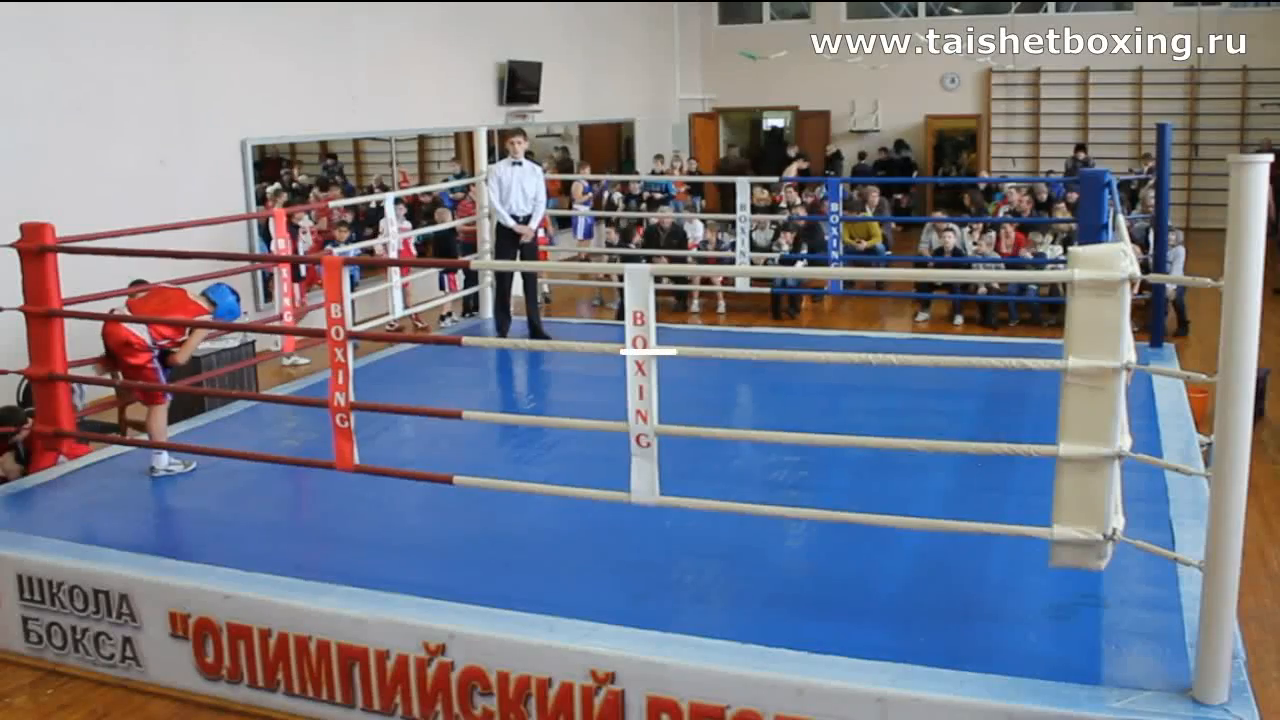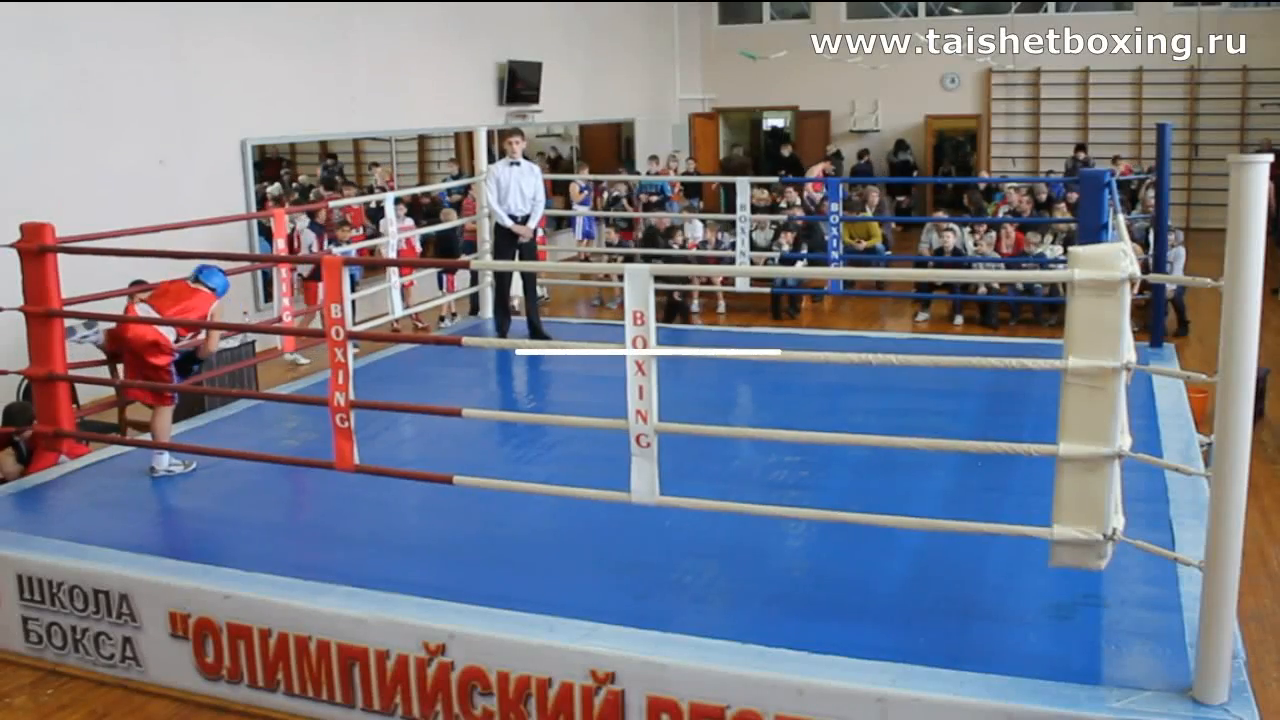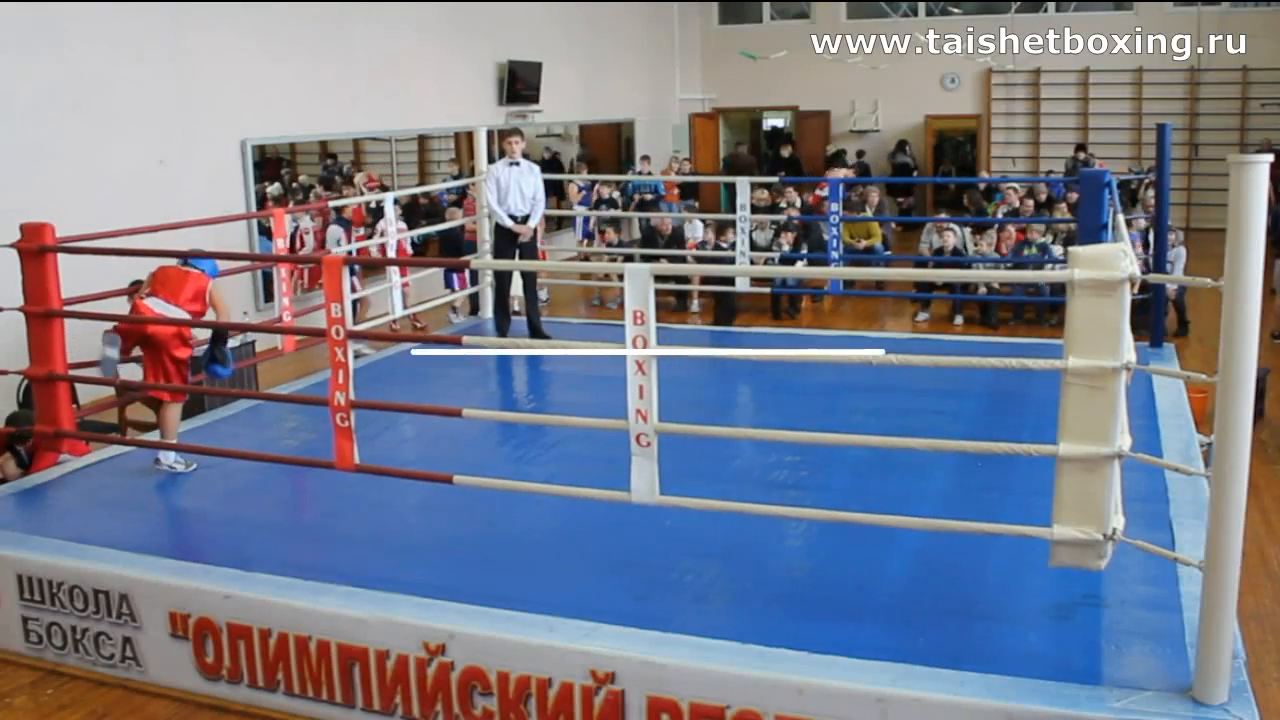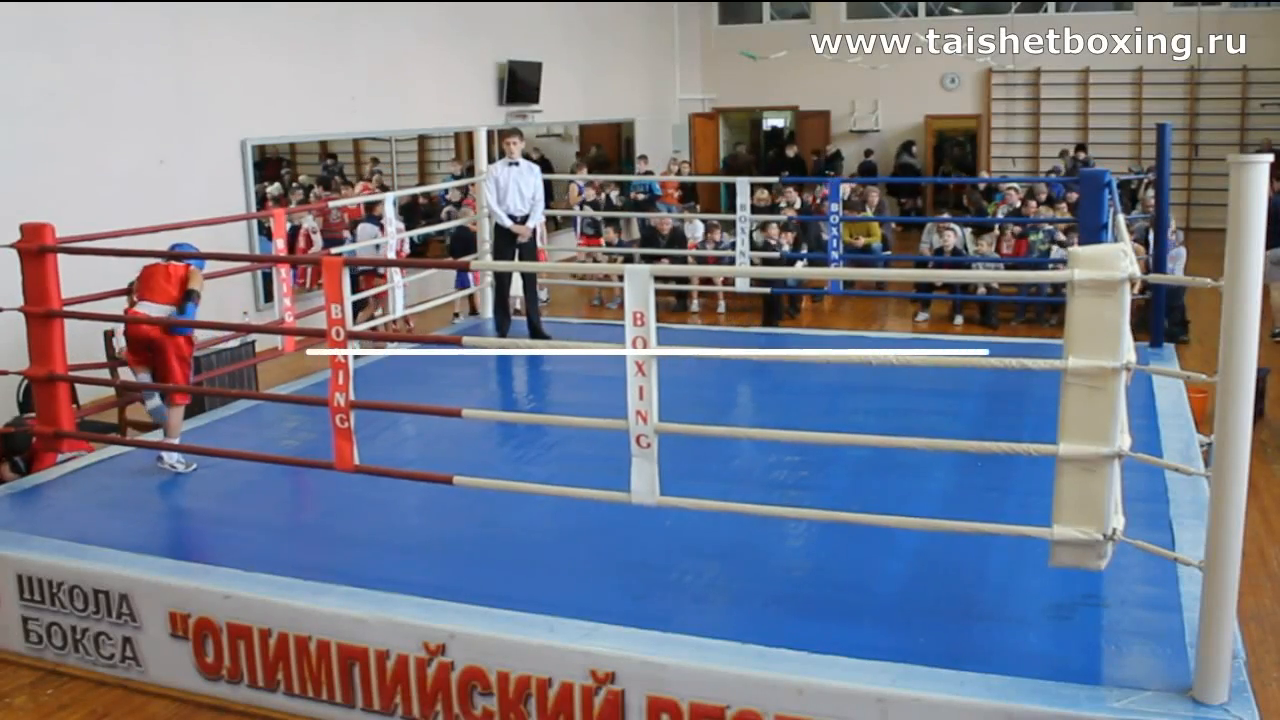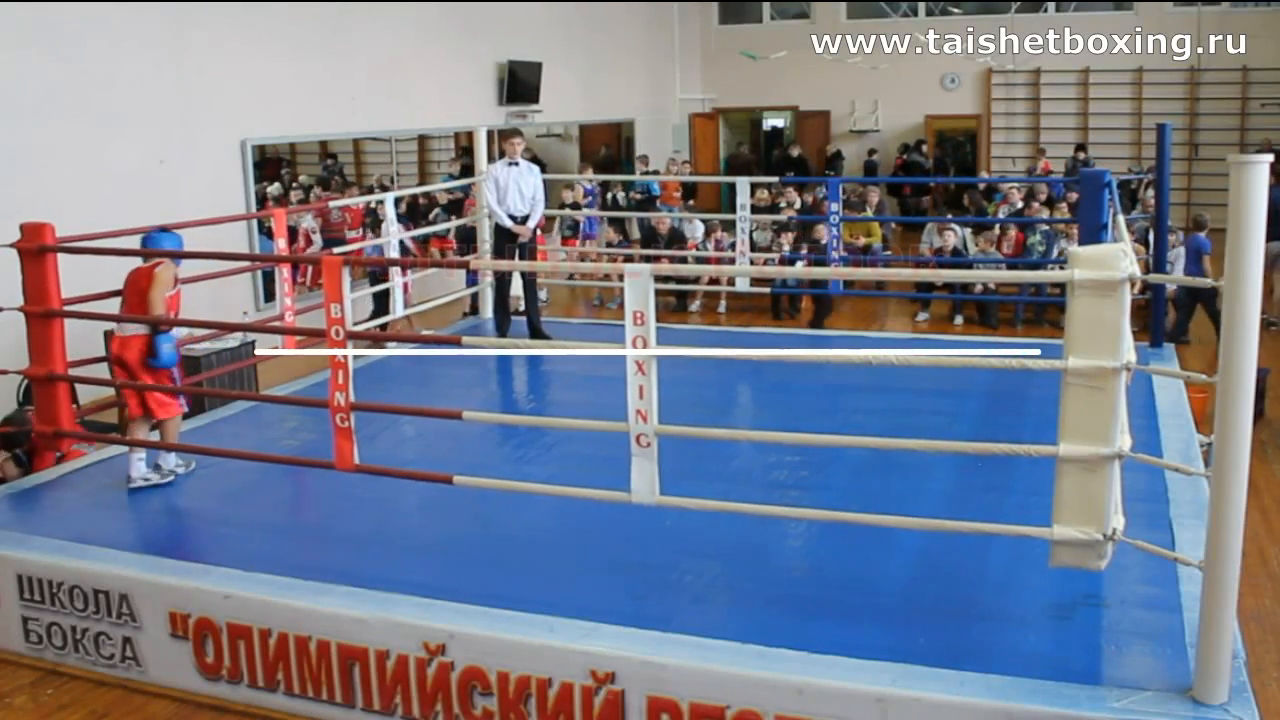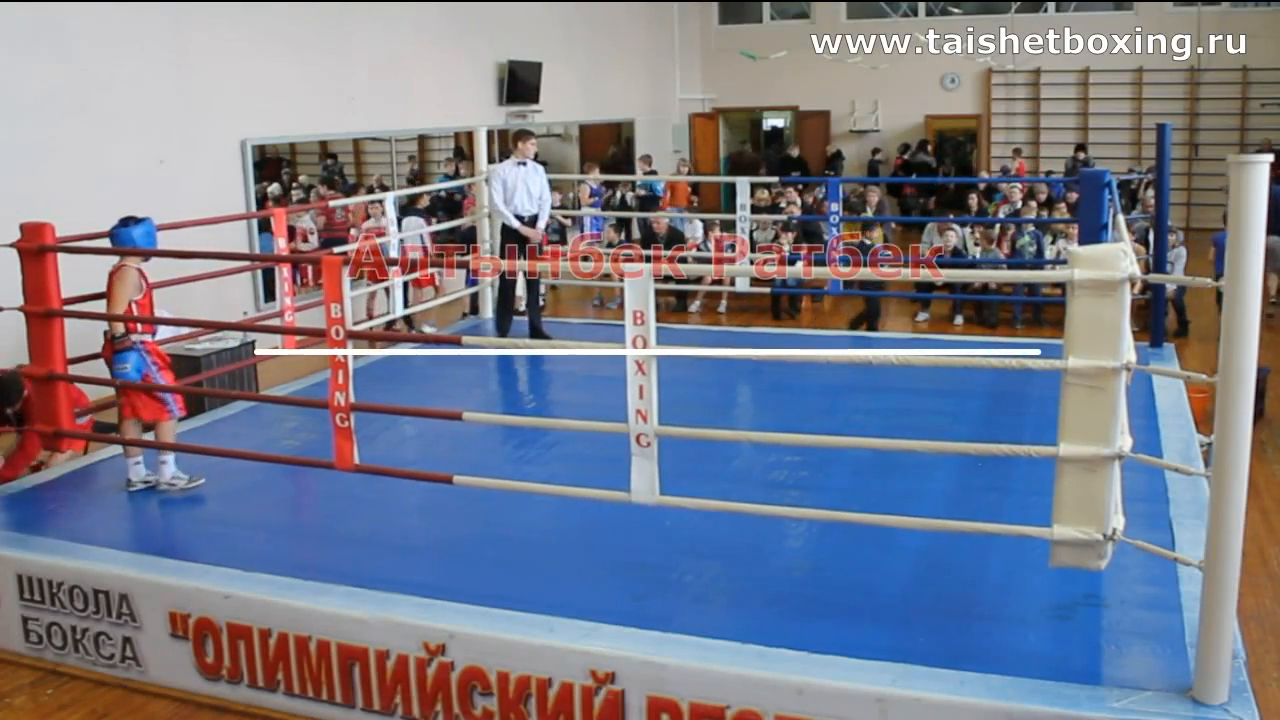
dt=0.4s
person 1, frame 1
left shoulder: (175, 291)
right shoulder: (205, 320)
left elbow: (137, 298)
right elbow: (179, 359)
right wrist: (162, 359)
left hip: (112, 324)
right hip: (133, 340)
left knee: (114, 363)
right knee: (159, 400)
right ankle: (161, 462)
person 1, frame 2
left shoulder: (173, 284)
right shoulder: (214, 304)
left elbow: (142, 301)
right elbow: (211, 347)
right wrist: (191, 360)
left hip: (133, 318)
right hip: (155, 340)
left knee: (115, 346)
right knee: (165, 401)
right ankle: (161, 462)
person 1, frame 3
left shoulder: (161, 272)
right shoulder: (208, 283)
left elbow: (140, 297)
right elbow: (224, 317)
right wrist: (219, 345)
left hip: (144, 315)
right hip: (173, 329)
left knee: (120, 337)
right knee: (173, 395)
left ankle: (112, 346)
right ankle: (168, 456)
person 1, frame 4
left shoulder: (147, 270)
right shoulder: (192, 270)
left elbow: (134, 299)
right elbow: (195, 283)
right wrist: (189, 303)
right hip: (172, 328)
left knee: (139, 358)
right knee: (177, 395)
left ankle: (150, 393)
right ankle: (170, 455)
person 1, frame 5
left shoulder: (134, 274)
right shoulder: (166, 268)
right elbow: (156, 299)
right wrist: (162, 332)
left hip: (121, 343)
right hip: (147, 342)
left knee: (140, 409)
right knee: (170, 403)
left ankle: (137, 471)
right ankle: (168, 461)
person 1, frame 6
left shoulder: (121, 271)
right shoulder: (129, 272)
right elbow: (115, 313)
right wrist: (123, 347)
left hip: (128, 347)
right hip: (134, 349)
left knee: (132, 411)
right knee: (168, 406)
left ankle: (136, 474)
right ankle: (167, 473)
person 2, frame 1
left shoulder: (535, 170)
right shoulder: (497, 170)
left elbow: (541, 201)
right elbow: (494, 202)
left wrist: (531, 227)
right wrist: (514, 225)
left hip: (529, 225)
right hip: (506, 226)
left knee: (531, 278)
right knee: (503, 279)
left ankle: (535, 328)
right ankle: (502, 329)
person 2, frame 2
left shoulder: (533, 170)
right shoulder: (495, 170)
left elbow: (539, 201)
right elbow: (492, 203)
left wrist: (530, 227)
right wrist: (512, 226)
left hip: (527, 225)
right hip: (505, 226)
left knee: (530, 278)
right knee: (502, 279)
left ankle: (535, 328)
right ankle: (502, 330)
person 2, frame 3
left shoulder: (533, 169)
right shoulder: (495, 170)
left elbow: (540, 201)
right elbow: (492, 203)
left wrist: (530, 226)
right wrist: (512, 225)
left hip: (528, 225)
right hip: (504, 226)
left knee: (530, 278)
right knee: (502, 279)
left ankle: (535, 328)
right ankle: (502, 330)
person 2, frame 4
left shoulder: (533, 170)
right shoulder: (495, 171)
left elbow: (539, 201)
right elbow: (491, 203)
left wrist: (529, 226)
right wrist: (512, 226)
left hip: (527, 225)
right hip: (504, 226)
left knee: (530, 277)
right knee: (502, 279)
left ankle: (535, 328)
right ankle: (502, 330)
person 2, frame 5
left shoulder: (533, 170)
right shoulder: (494, 171)
left elbow: (539, 201)
right elbow: (492, 204)
left wrist: (529, 226)
right wrist: (512, 226)
left hip: (527, 225)
right hip: (504, 226)
left knee: (530, 277)
right knee: (502, 278)
left ankle: (535, 328)
right ankle: (502, 330)
person 2, frame 6
left shoulder: (538, 169)
right shoulder: (500, 170)
left elbow: (545, 200)
right elbow: (497, 204)
left wrist: (539, 228)
right wrist: (520, 227)
left hip: (534, 225)
right hip: (512, 226)
left knee: (534, 277)
right knee: (508, 278)
left ankle: (536, 328)
right ankle: (502, 330)
